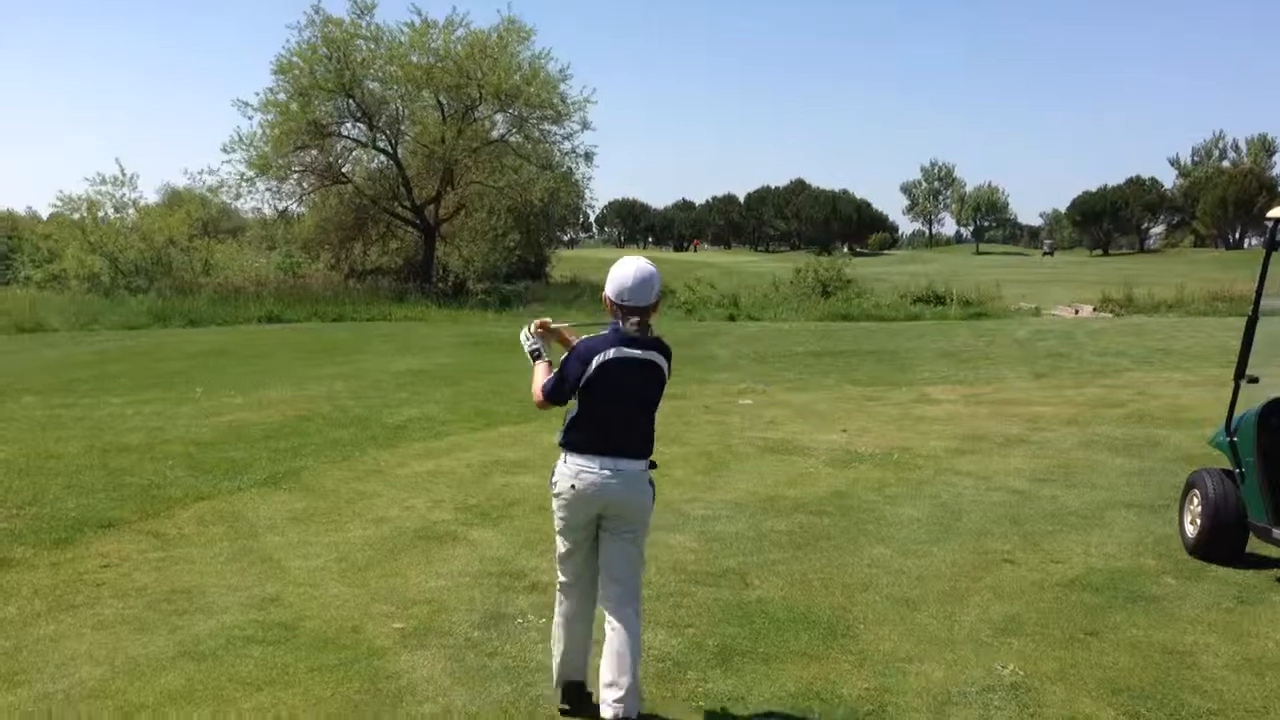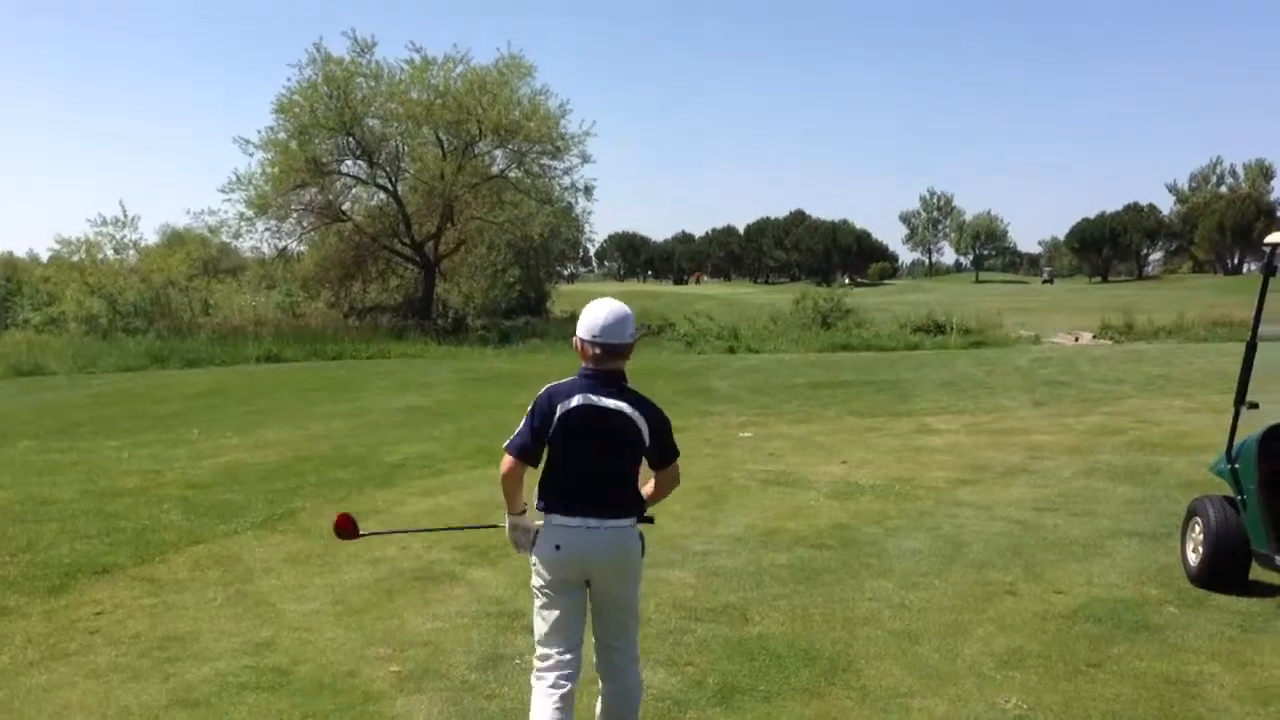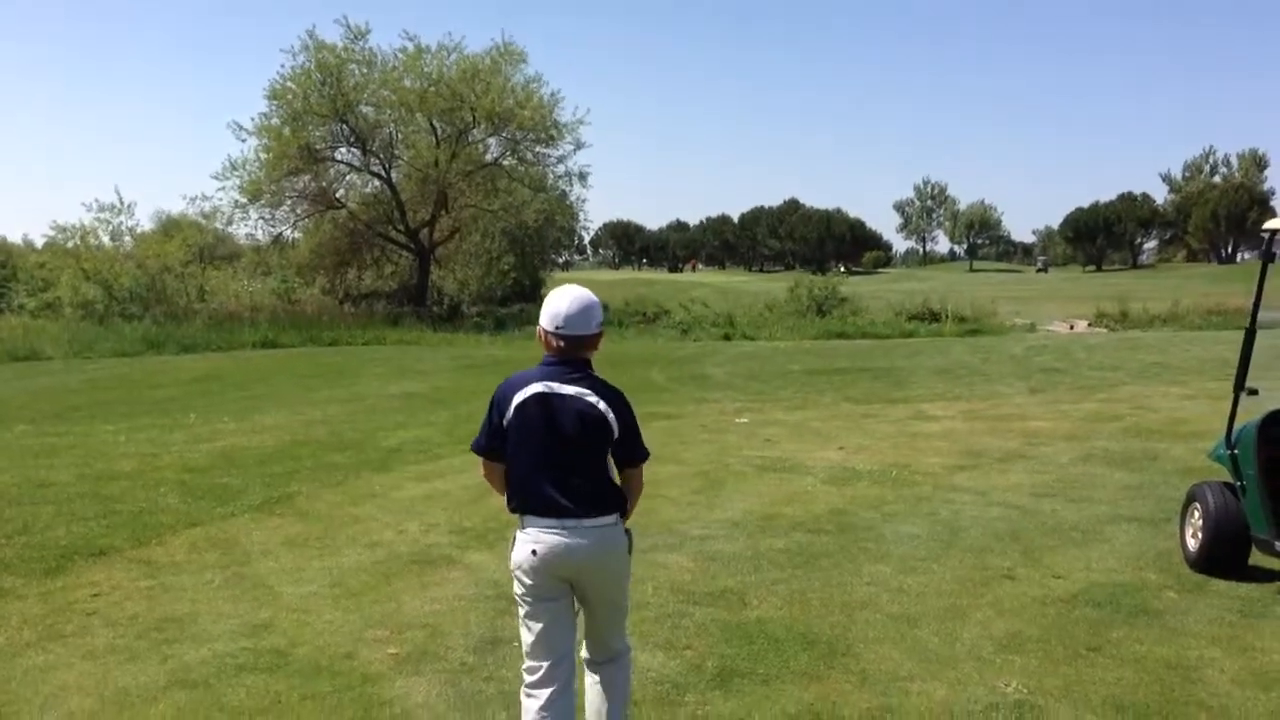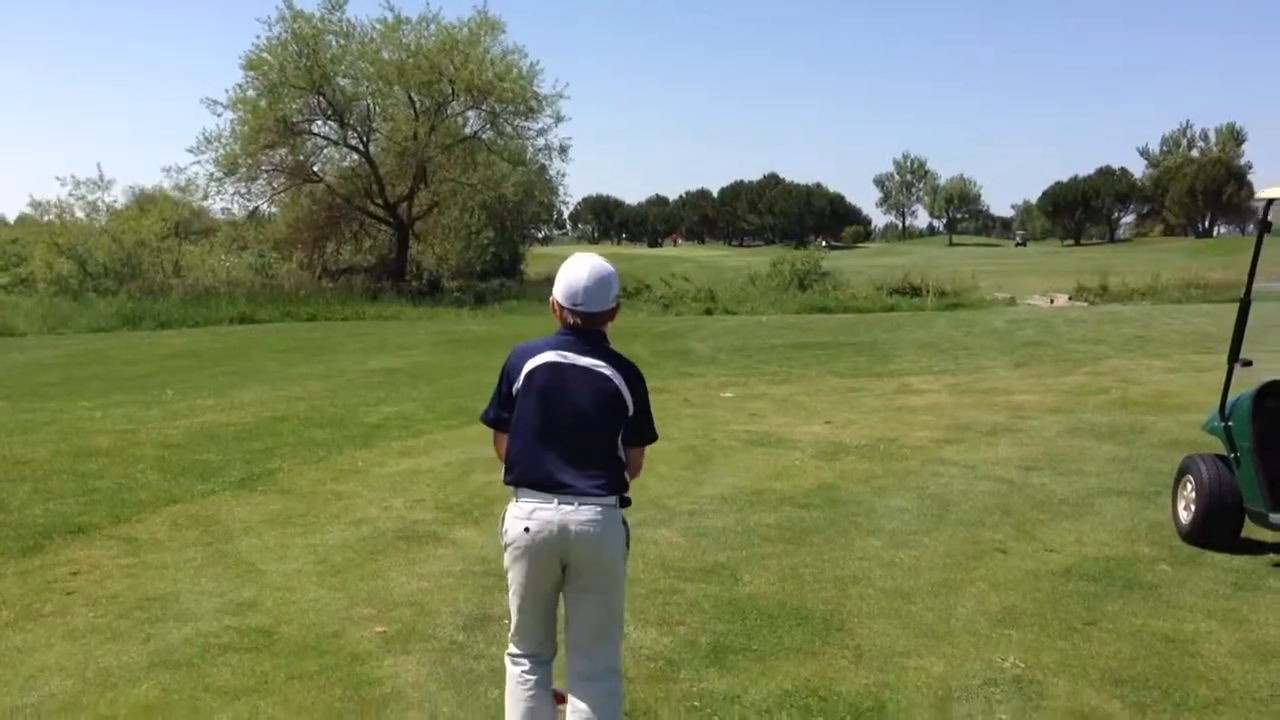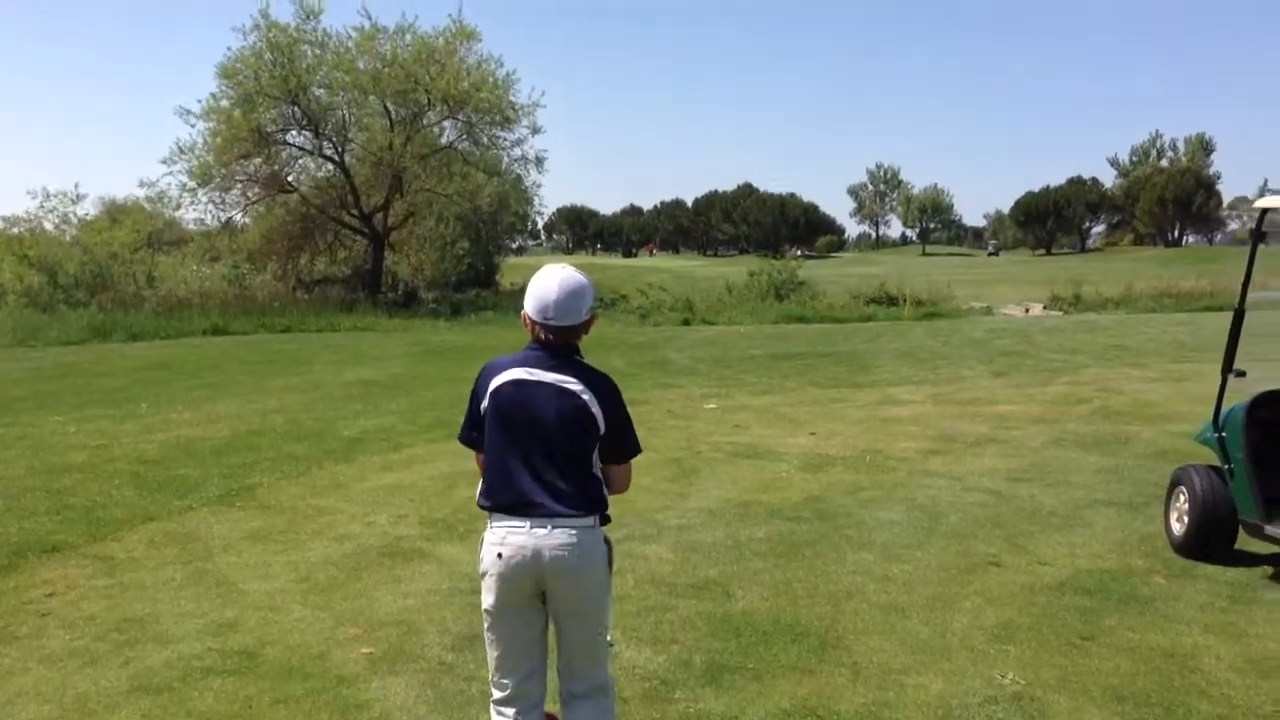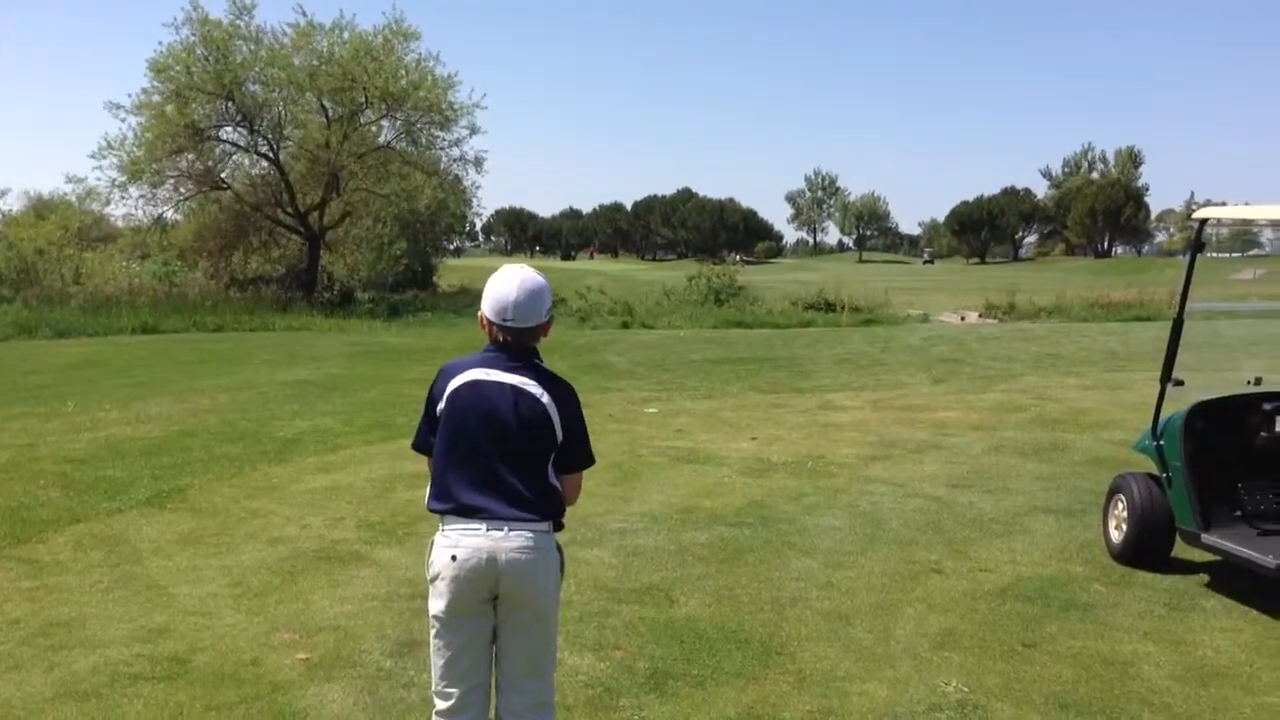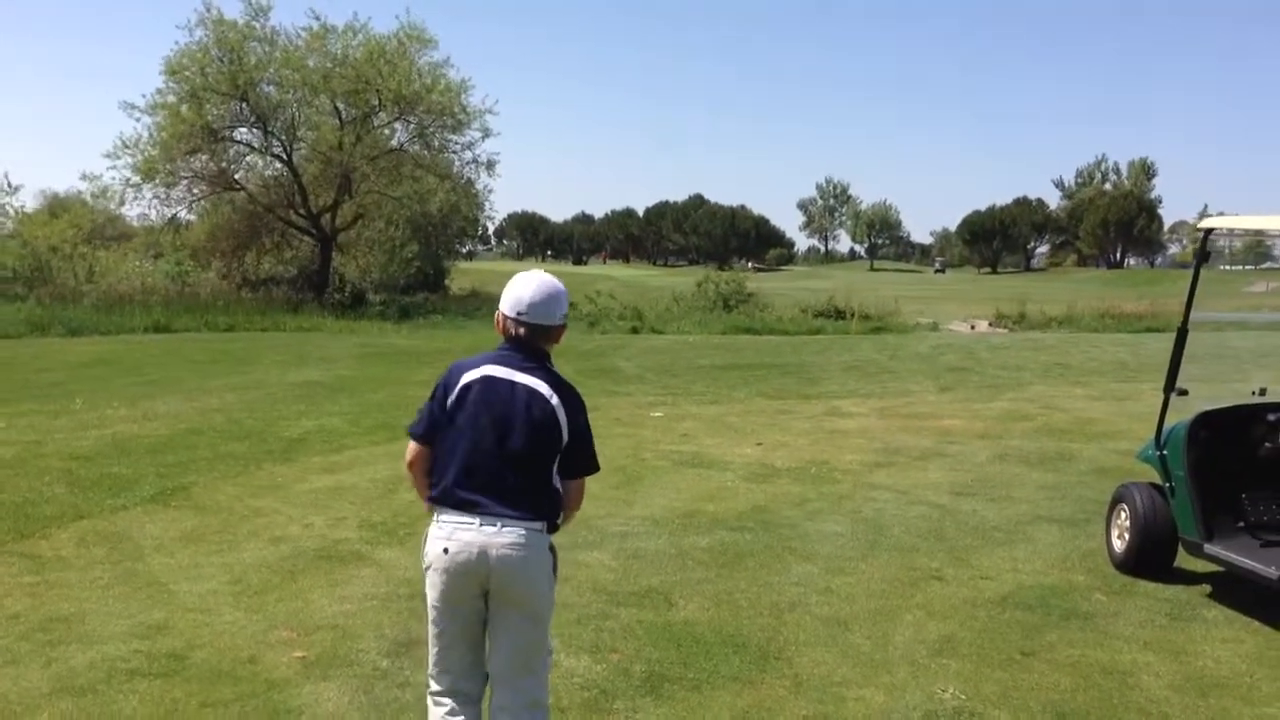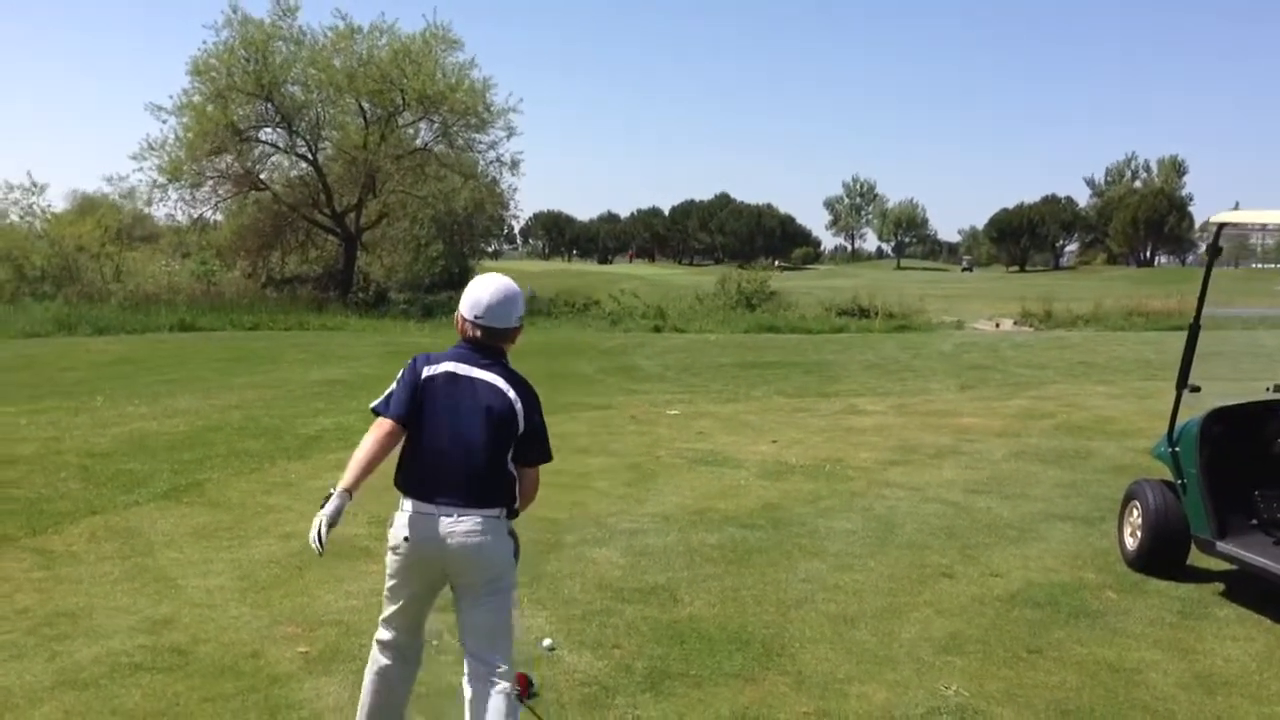
dt=0.4s
person 1, frame 1
left shoulder: (590, 351)
right shoulder: (661, 356)
left elbow: (543, 399)
left wrist: (538, 355)
right wrist: (562, 337)
left hip: (579, 475)
right hip: (632, 482)
left knee: (573, 586)
right knee: (621, 597)
person 1, frame 2
left shoulder: (553, 399)
right shoulder: (643, 410)
left elbow: (510, 469)
right elbow: (669, 476)
left wrist: (516, 516)
left hip: (559, 538)
right hip: (620, 540)
left knee: (554, 665)
right knee: (620, 655)
person 1, frame 3
left shoulder: (512, 391)
right shoulder: (609, 399)
left elbow: (493, 472)
right elbow: (633, 482)
left hip: (537, 542)
right hip: (602, 540)
left knee: (544, 674)
right knee: (609, 653)
person 1, frame 4
left shoulder: (523, 360)
right shoulder: (624, 374)
left elbow: (502, 446)
right elbow: (634, 463)
left hip: (530, 516)
right hip: (598, 521)
left knee: (526, 653)
right knee: (595, 665)
person 1, frame 5
left shoulder: (493, 377)
right shoulder: (598, 388)
left elbow: (482, 460)
right elbow: (619, 482)
left hip: (507, 541)
right hip: (577, 543)
person 1, frame 6
left shoulder: (451, 378)
right shoulder: (557, 393)
left elbow: (434, 465)
right elbow: (569, 492)
left hip: (459, 545)
right hip: (531, 549)
person 1, frame 7
left shoulder: (461, 375)
right shoulder: (564, 398)
left elbow: (416, 459)
right elbow: (573, 496)
left hip: (453, 536)
right hip: (524, 546)
person 1, frame 8
left shoulder: (424, 368)
right shoulder: (518, 393)
left elbow: (384, 432)
right elbow: (528, 485)
left wrist: (341, 494)
left hip: (418, 526)
right hip: (483, 534)
left knee: (395, 642)
right knee: (490, 670)
